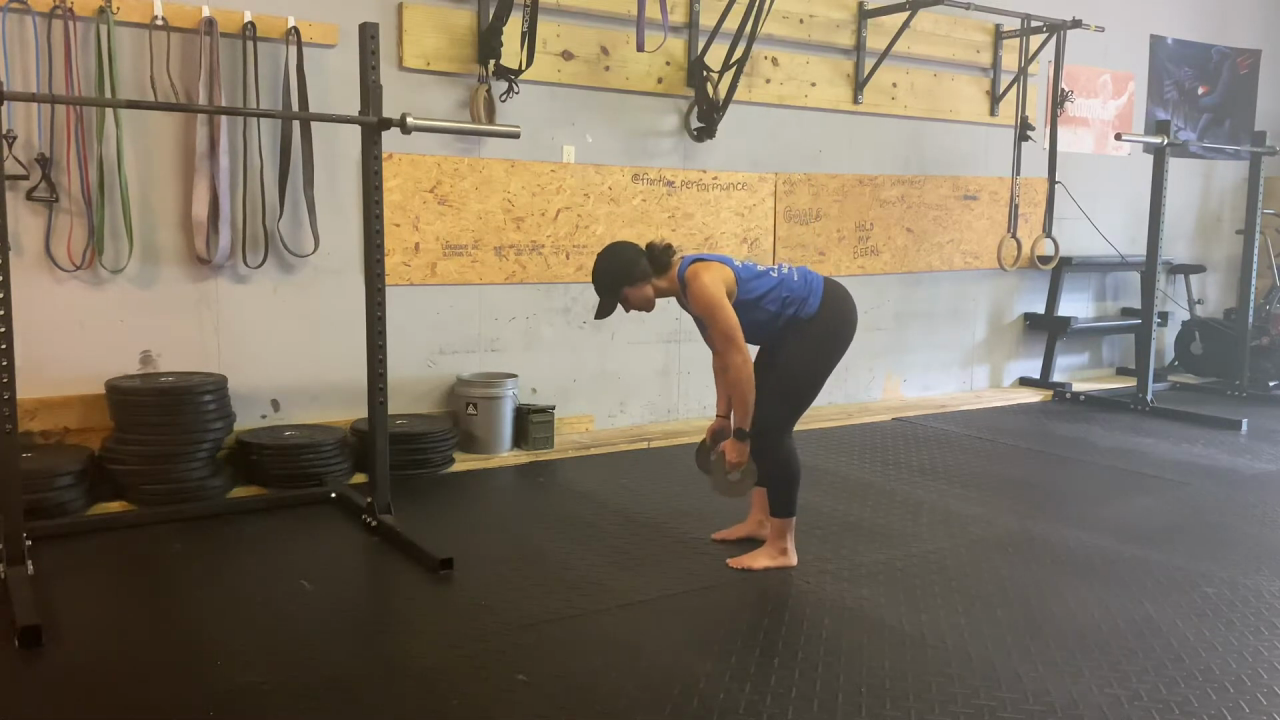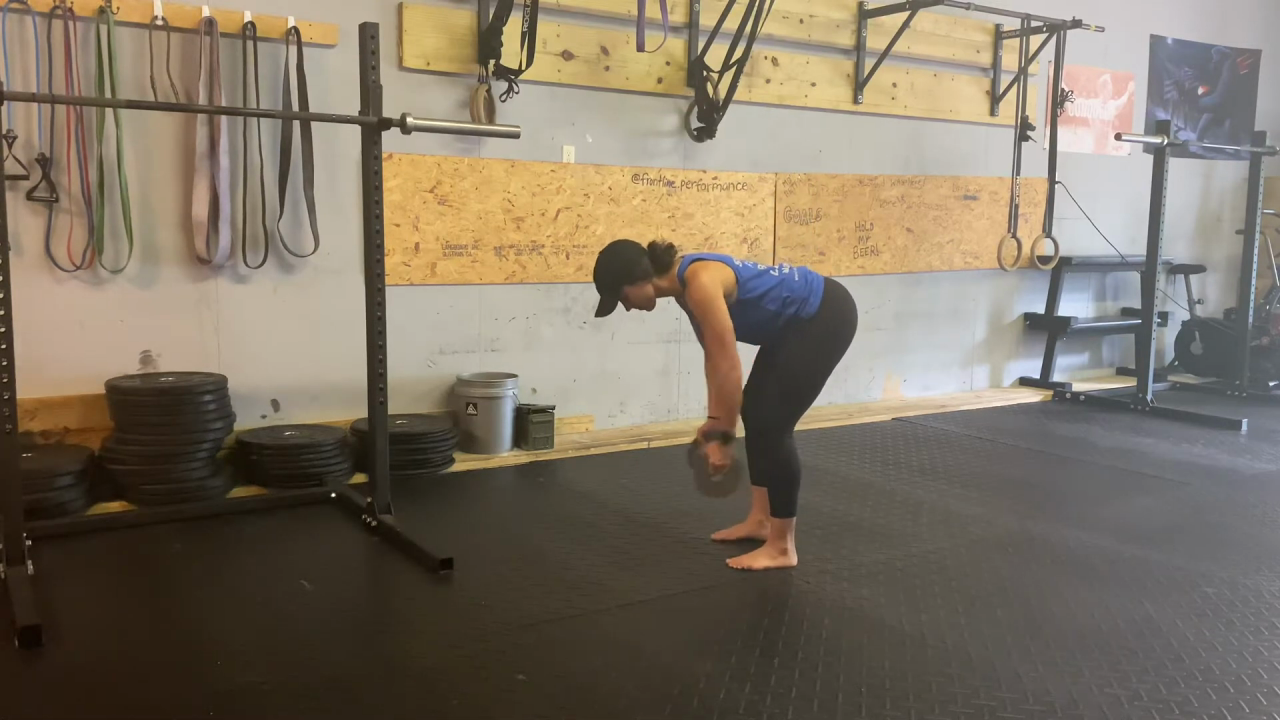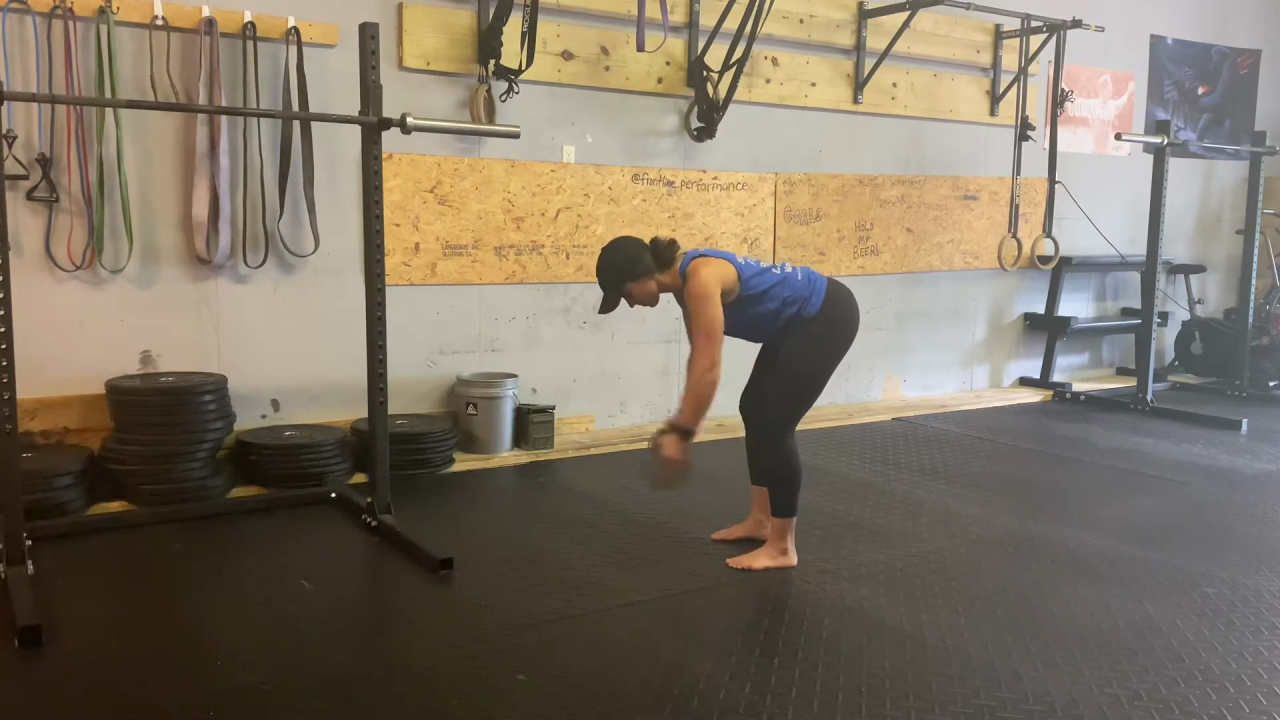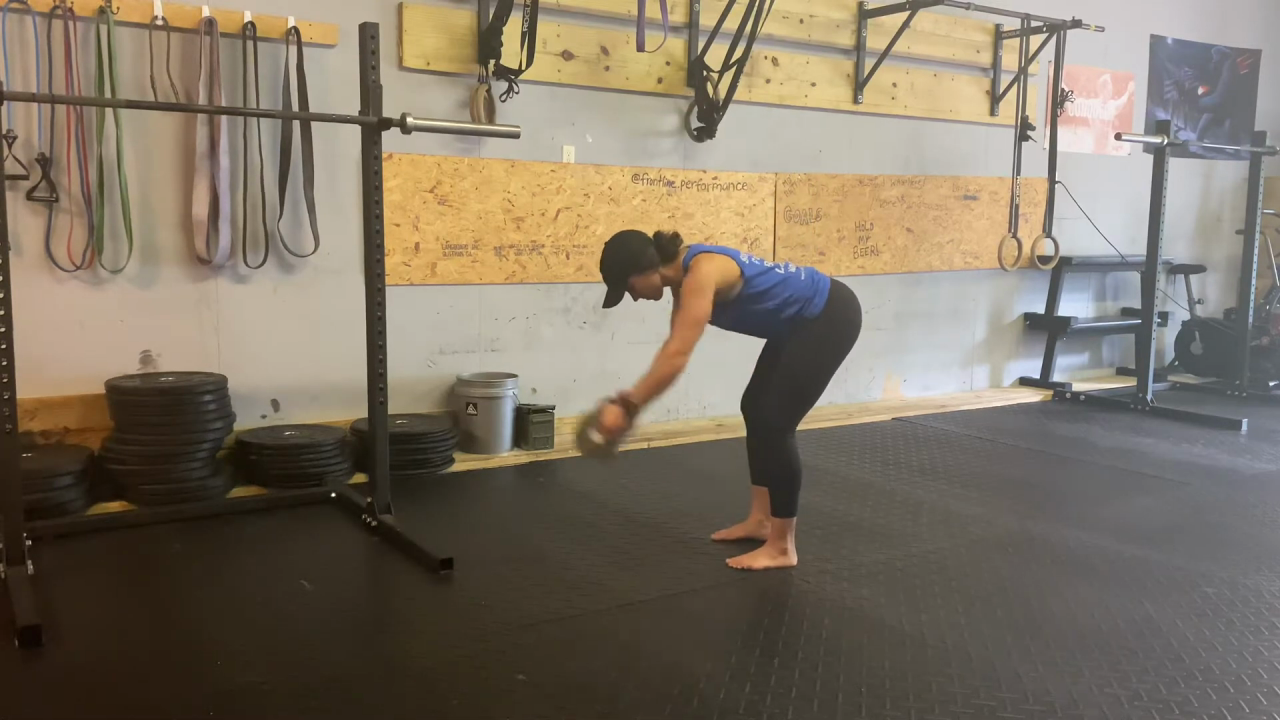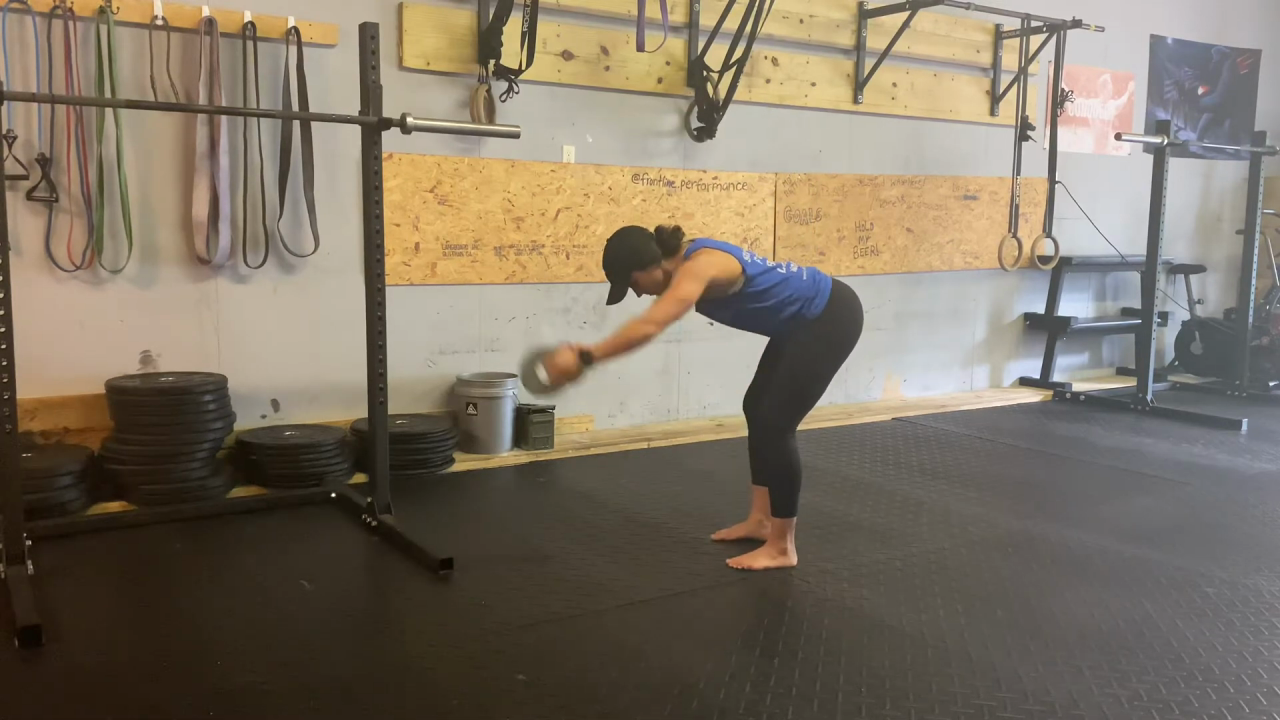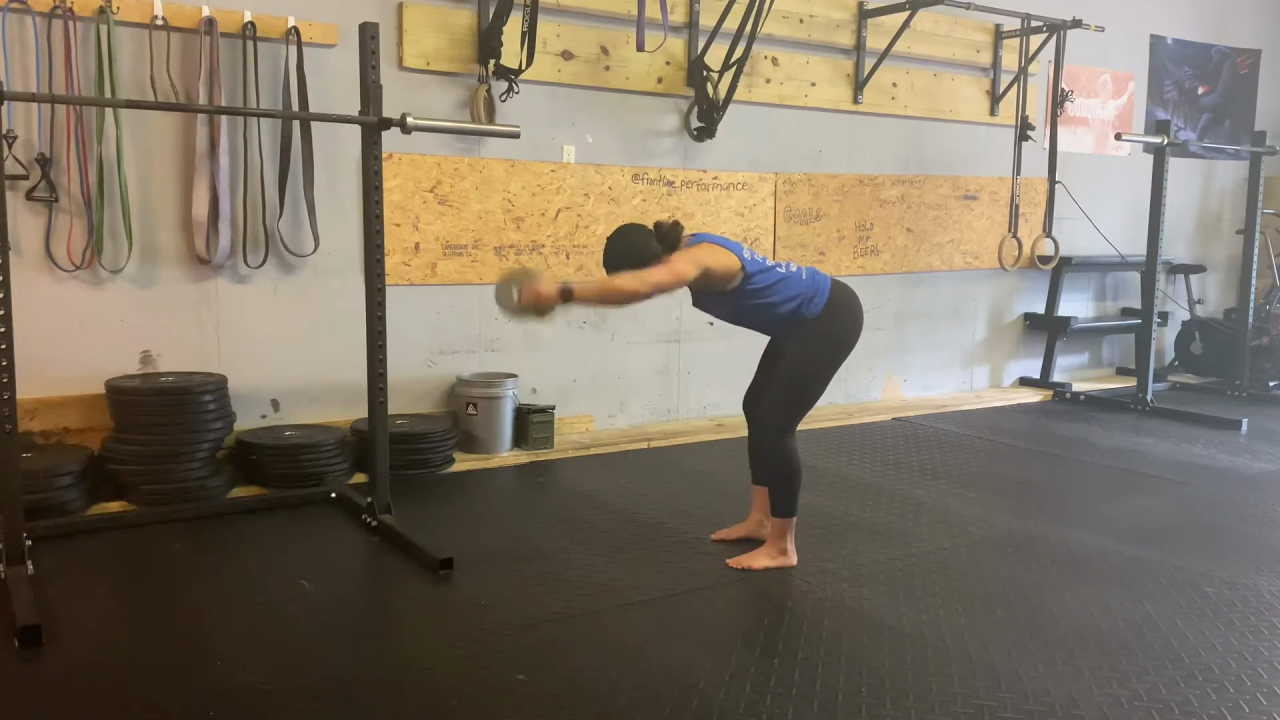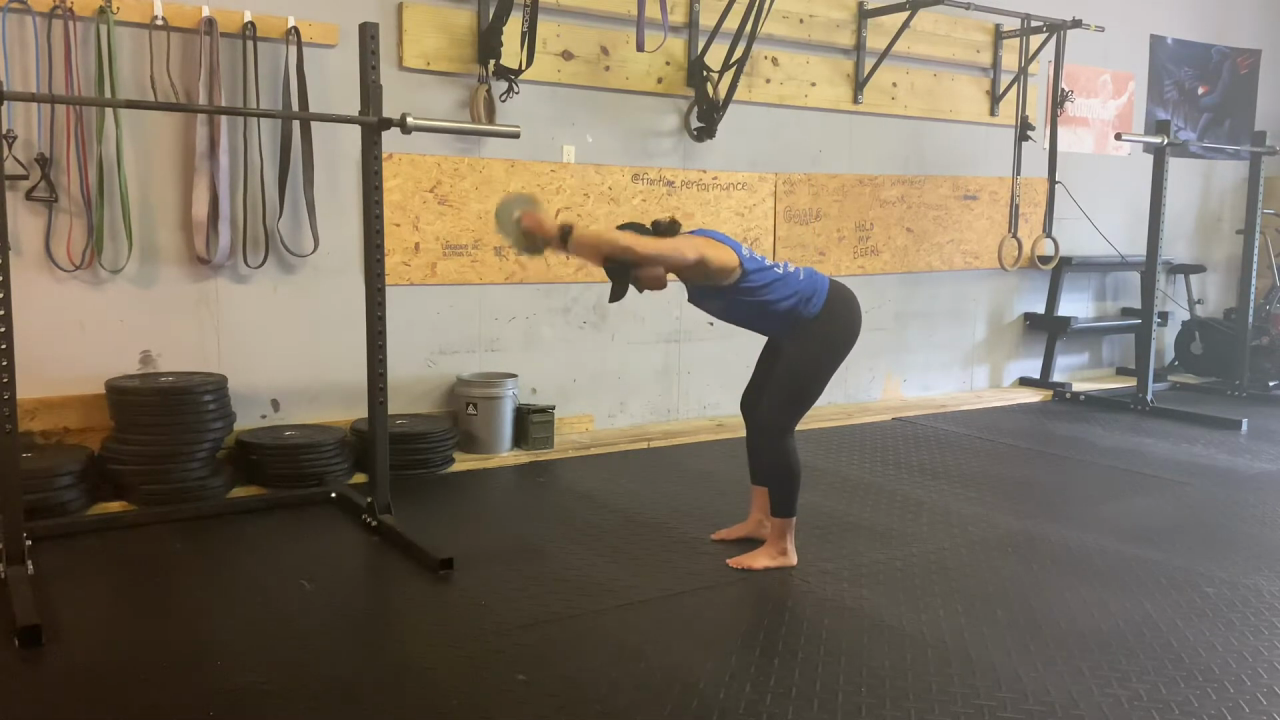
dt=0.1s
person 1, frame 1
left shoulder: (699, 284)
right shoulder: (683, 281)
left elbow: (740, 363)
right elbow: (723, 353)
left wrist: (739, 436)
right wrist: (723, 417)
left hip: (826, 316)
right hip: (799, 319)
left knee: (771, 424)
right knee: (755, 417)
left ankle: (781, 546)
right ankle: (760, 519)
person 1, frame 2
left shoulder: (700, 283)
right shoulder: (684, 283)
left elbow: (728, 368)
right elbow: (714, 358)
left wrist: (724, 439)
right wrist: (715, 420)
left hip: (827, 316)
right hip: (798, 320)
left knee: (772, 423)
right knee: (753, 411)
left ankle: (782, 546)
right ankle: (759, 519)
person 1, frame 3
left shoulder: (700, 279)
right shoulder: (684, 280)
left elbow: (709, 368)
right elbow: (701, 358)
left wrist: (681, 432)
right wrist: (681, 421)
left hip: (828, 315)
right hip: (800, 319)
left knee: (774, 423)
right knee: (754, 411)
left ankle: (782, 546)
right ankle: (759, 519)
person 1, frame 4
left shoulder: (703, 273)
right shoulder: (685, 271)
left elbow: (677, 355)
right elbow: (673, 347)
left wrist: (627, 407)
right wrist: (629, 400)
left hip: (832, 318)
right hip: (803, 321)
left knee: (776, 423)
right knee: (756, 407)
left ankle: (782, 547)
right ankle: (761, 519)
person 1, frame 5
left shoulder: (699, 267)
right shoulder: (684, 262)
left elbow: (649, 326)
right elbow: (650, 324)
left wrist: (584, 357)
right wrist: (588, 353)
left hip: (831, 318)
right hip: (801, 318)
left knee: (774, 424)
right knee: (757, 408)
left ankle: (782, 547)
right ankle: (760, 519)
person 1, frame 6
left shoulder: (699, 259)
right shoulder: (685, 255)
left elbow: (635, 287)
right elbow: (627, 277)
left wrist: (562, 294)
right wrist: (565, 293)
left hip: (831, 318)
right hip: (802, 319)
left knee: (774, 423)
right knee: (757, 408)
left ankle: (781, 547)
right ankle: (760, 519)
person 1, frame 7
left shoulder: (696, 253)
right shoulder: (685, 252)
left elbow: (632, 246)
right elbow: (629, 252)
left wrist: (560, 233)
right wrist: (560, 237)
left hip: (829, 317)
right hip: (800, 320)
left knee: (773, 424)
right knee: (755, 408)
left ankle: (781, 547)
right ankle: (761, 519)
